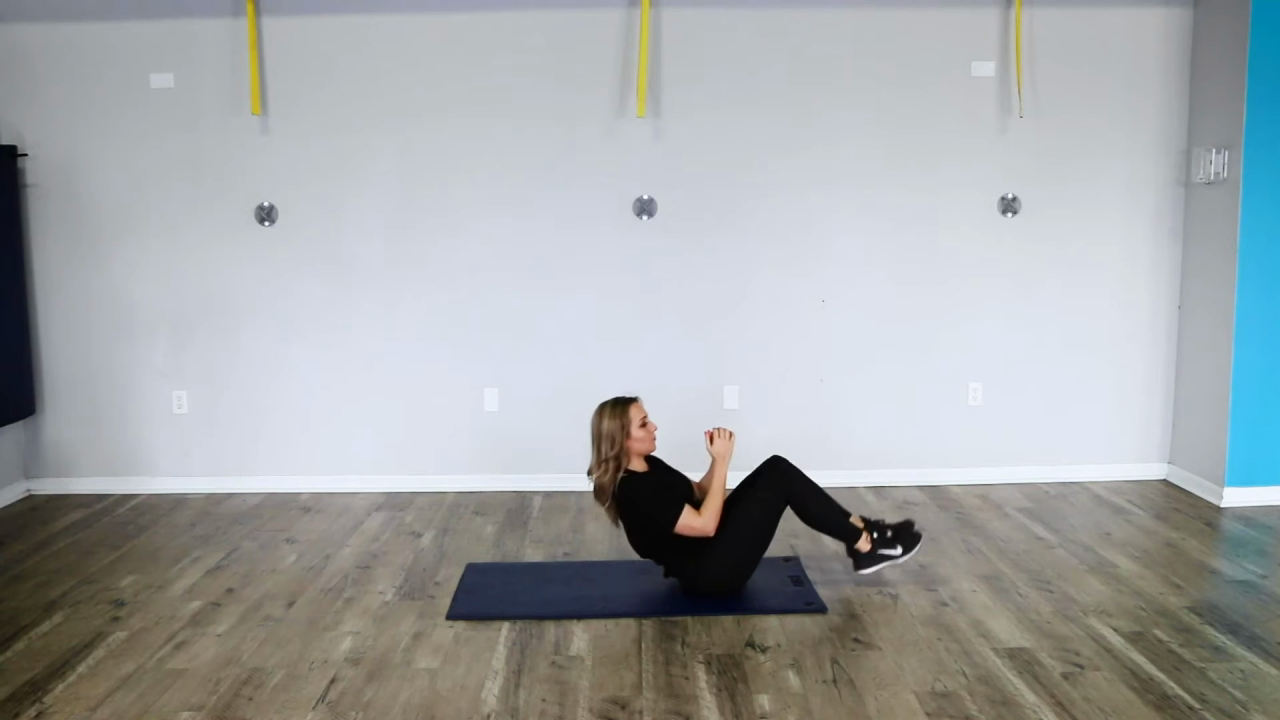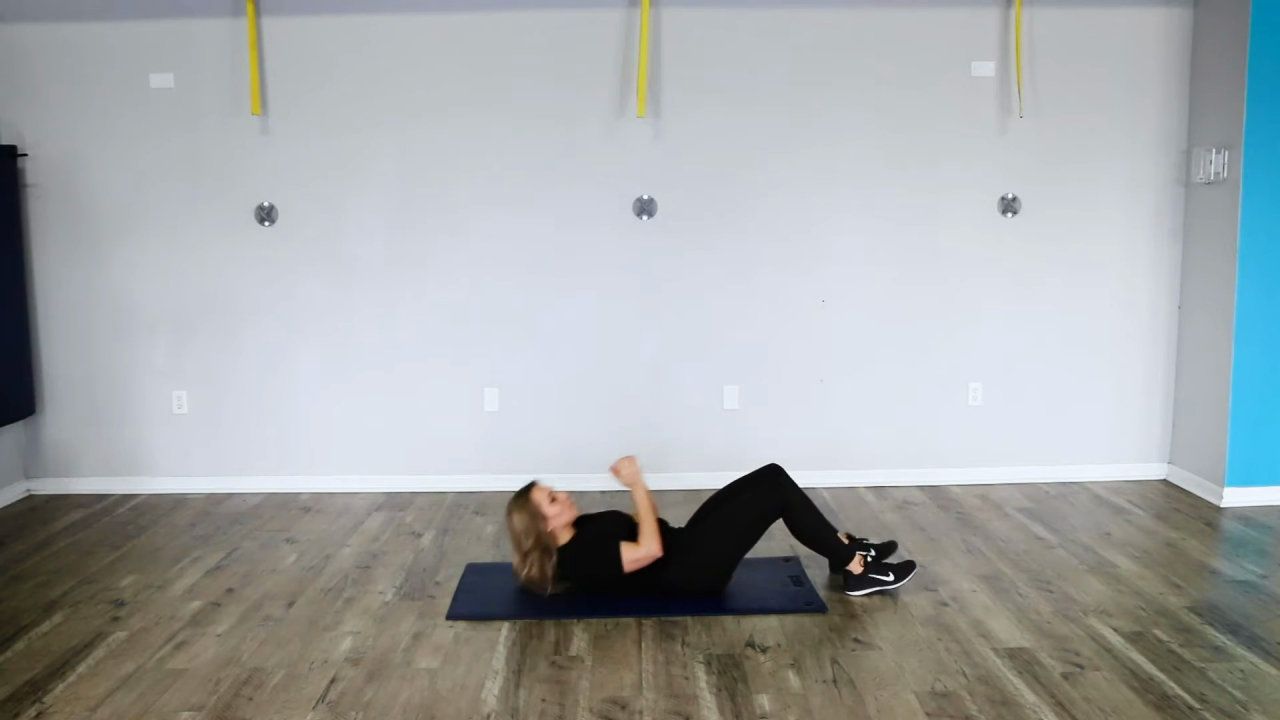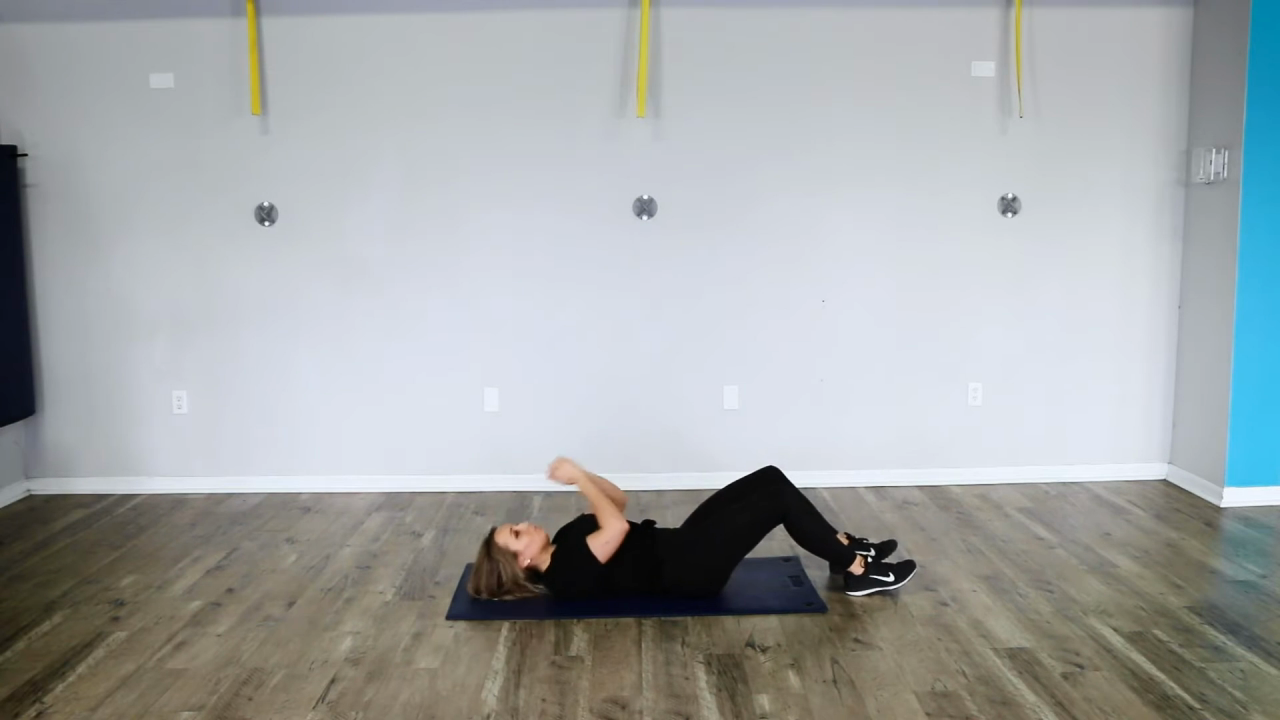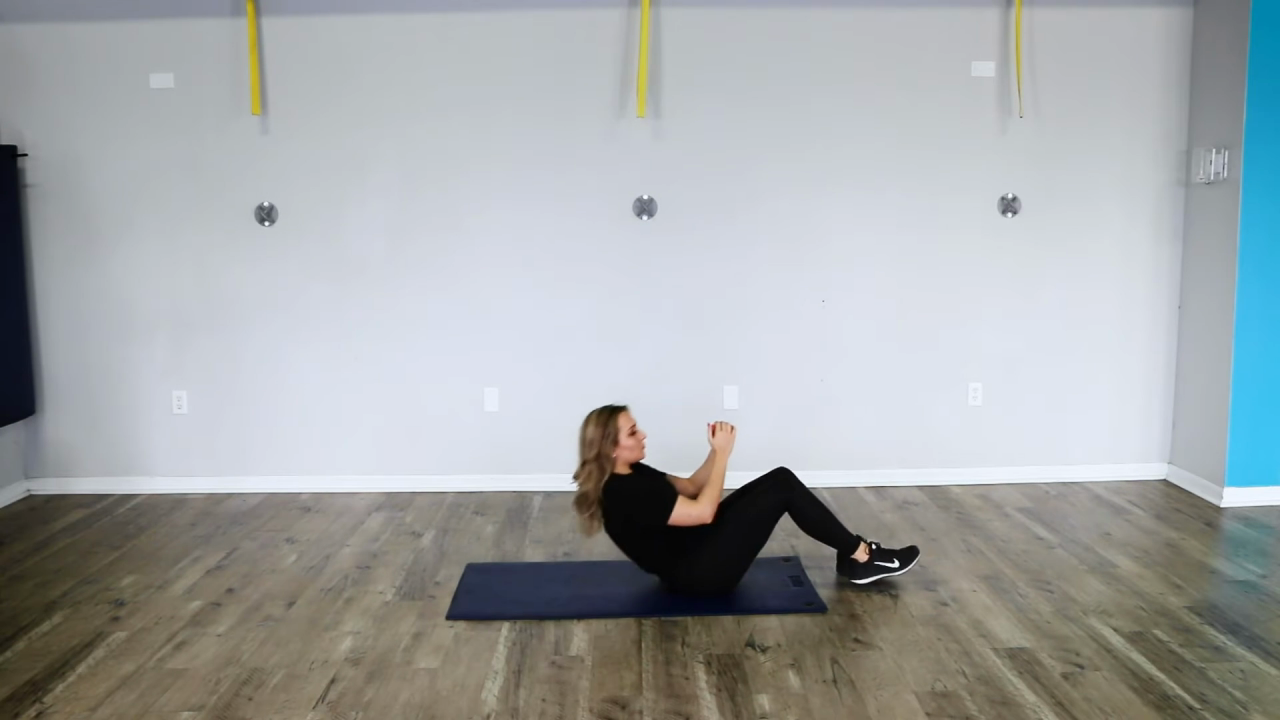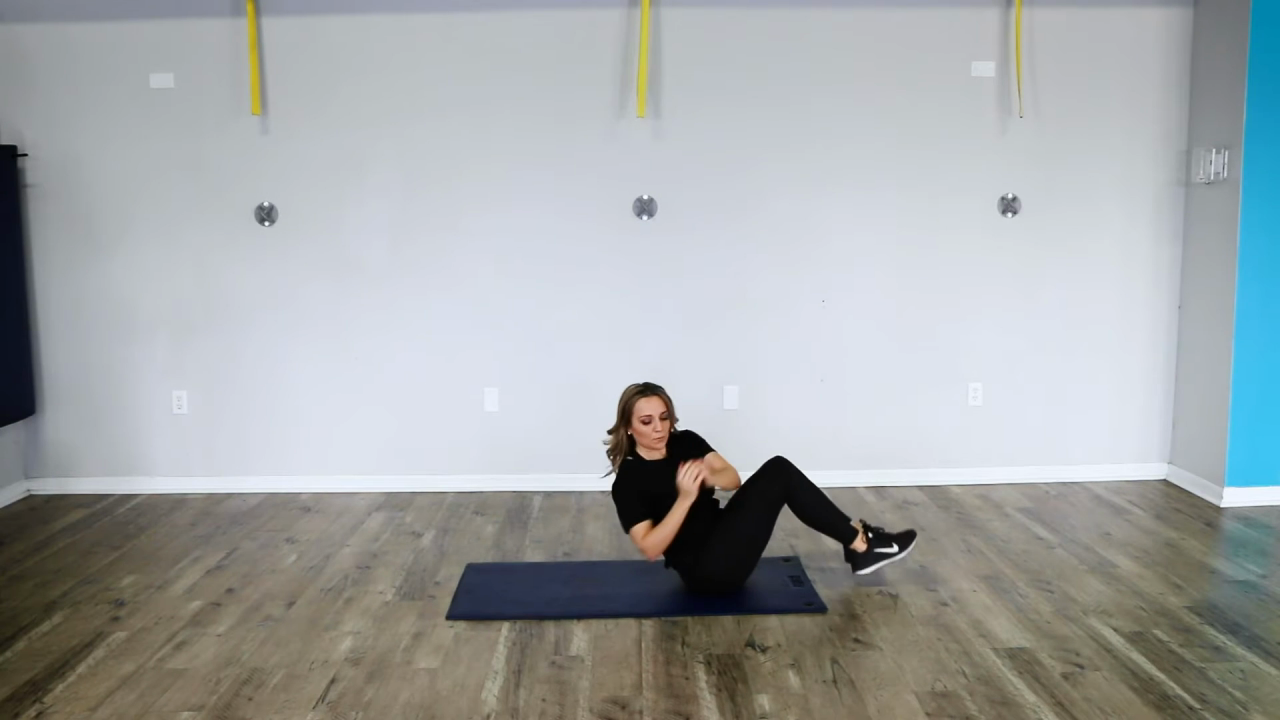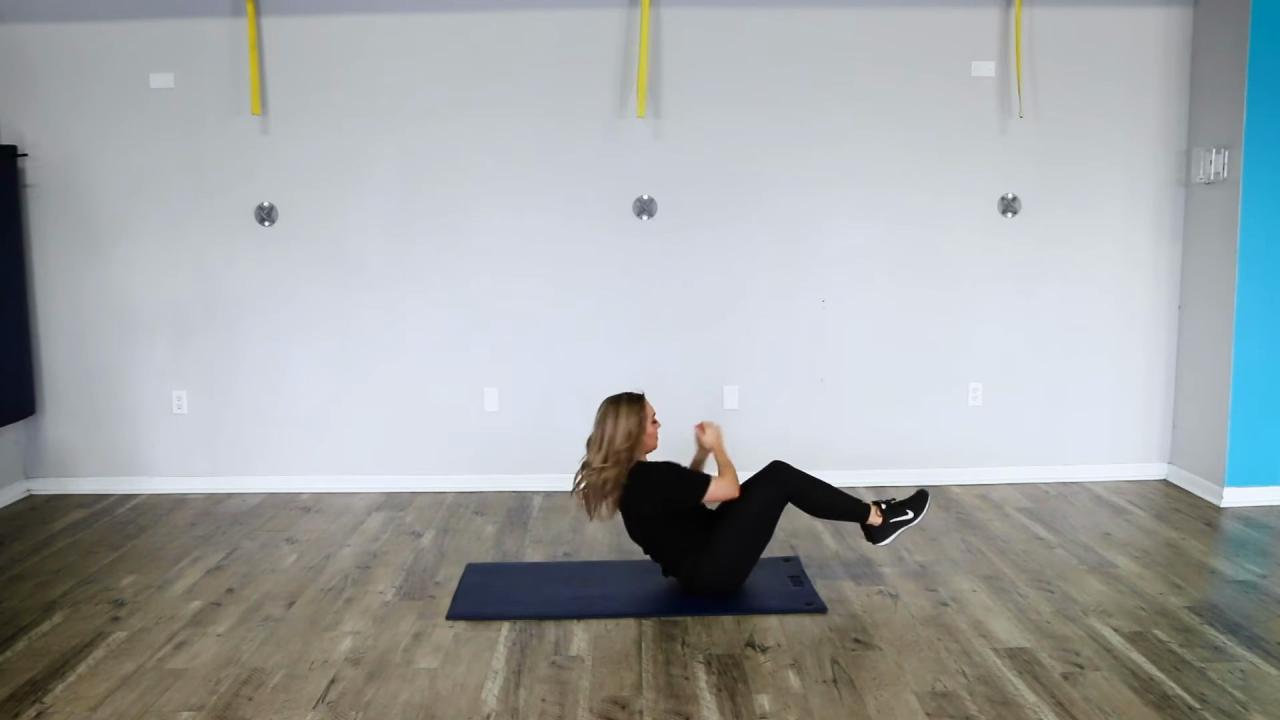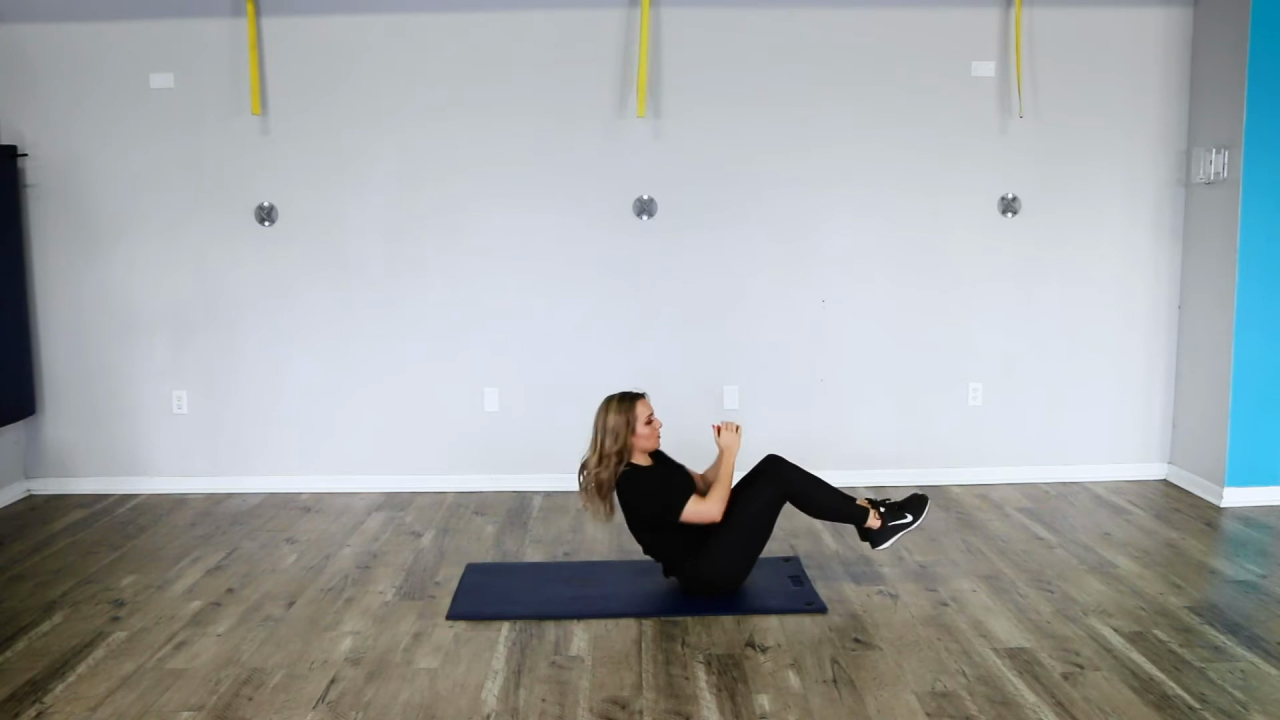
dt=0.7s
person 1, frame 1
left shoulder: (648, 466)
right shoulder: (635, 492)
left elbow: (698, 494)
right elbow: (705, 525)
left wrist: (717, 459)
right wrist: (722, 461)
left hip: (713, 549)
right hip: (710, 571)
left knee: (777, 468)
right knee: (783, 482)
left ankle: (860, 529)
right ankle: (866, 548)
person 1, frame 2
left shoulder: (581, 529)
right shoulder: (578, 556)
left elbow: (646, 525)
right elbow: (650, 551)
left wrist: (634, 487)
right wrist: (637, 486)
left hip: (683, 547)
right hip: (689, 571)
left knee: (772, 476)
right knee: (778, 493)
left ankle: (847, 547)
right ankle: (857, 571)
person 1, frame 3
left shoulder: (562, 543)
right shoulder: (566, 572)
left elbow: (615, 508)
right elbow: (617, 527)
left wrist: (580, 480)
right wrist: (582, 479)
left hip: (675, 547)
right hip: (686, 570)
left knee: (771, 479)
right knee: (779, 499)
left ankle: (846, 547)
right ankle: (860, 572)
person 1, frame 4
left shoulder: (630, 475)
right shoulder: (626, 495)
left elbow: (690, 488)
right elbow: (704, 511)
left wrist: (715, 451)
right wrist: (722, 453)
left hip: (700, 547)
right hip: (700, 572)
left knee: (781, 477)
right knee: (783, 490)
left ankle: (854, 554)
right ankle: (862, 560)
person 1, frame 5
left shoulder: (684, 442)
right shoulder: (628, 482)
left elbow: (734, 479)
right elbow: (649, 548)
left wrist: (707, 478)
right wrist: (683, 499)
left hip: (720, 539)
right hip: (707, 569)
left knee: (779, 469)
right knee: (779, 479)
left ankle: (861, 540)
right ankle: (862, 548)
person 1, frame 6
left shoulder: (631, 474)
right shoulder: (655, 478)
right elbow: (730, 489)
left wrist: (701, 454)
right wrist: (717, 448)
left hip: (702, 548)
right hip: (709, 570)
left knee: (777, 470)
right knee: (781, 482)
left ankle: (872, 513)
right ankle: (876, 520)
person 1, frame 7
left shoulder: (653, 459)
right shoulder: (637, 487)
left elbow: (703, 486)
right elbow: (712, 511)
left wrist: (723, 454)
right wrist: (728, 457)
left hip: (710, 546)
right hip: (709, 570)
left knee: (773, 466)
right knee: (780, 479)
left ankle: (867, 510)
right ankle: (876, 523)
